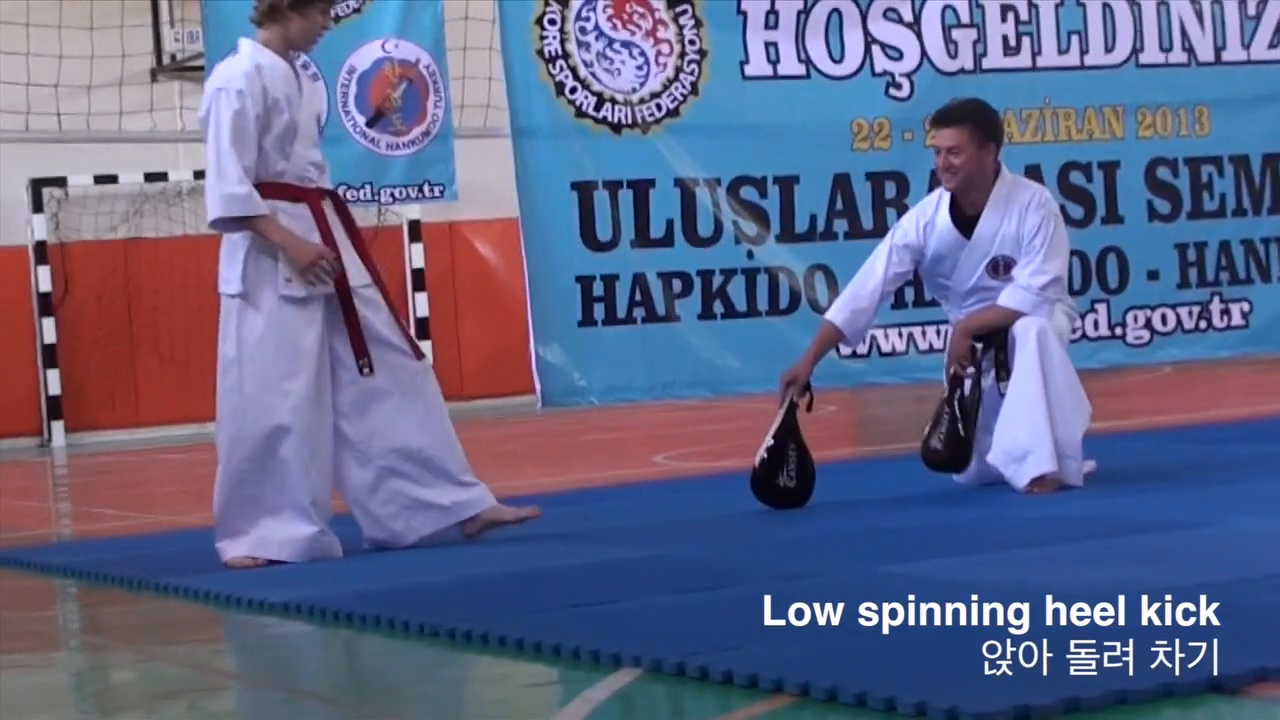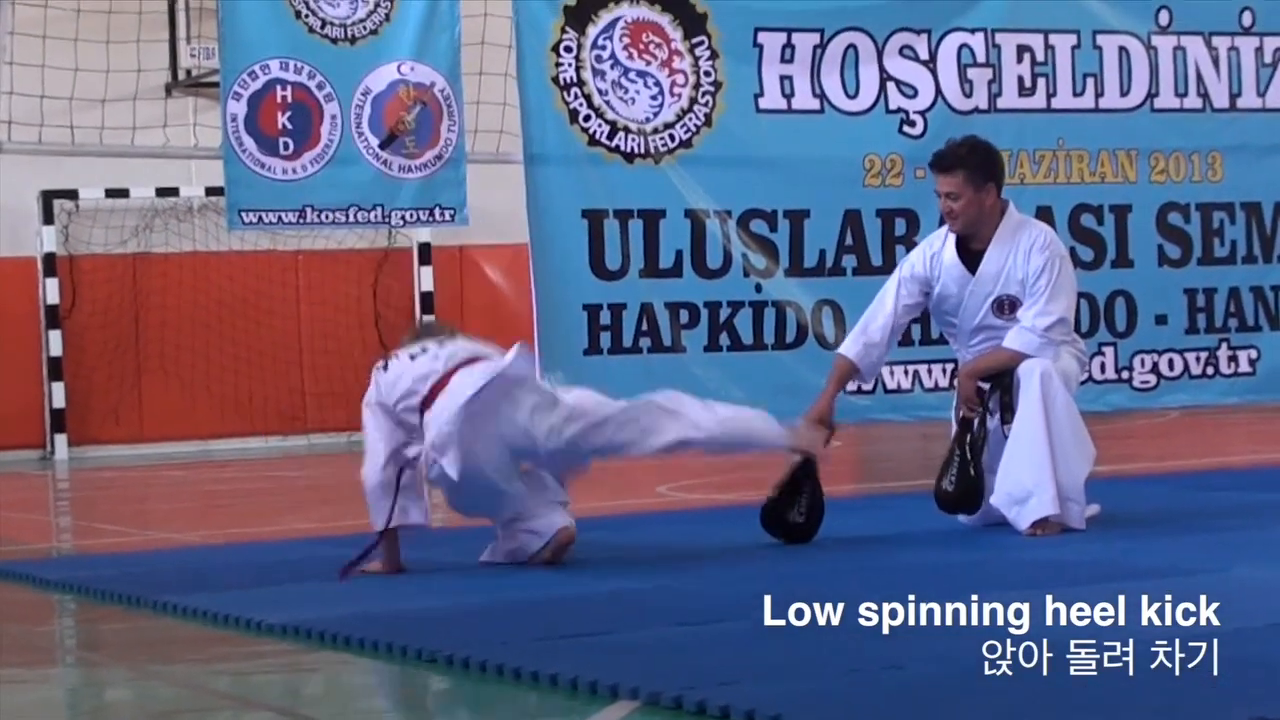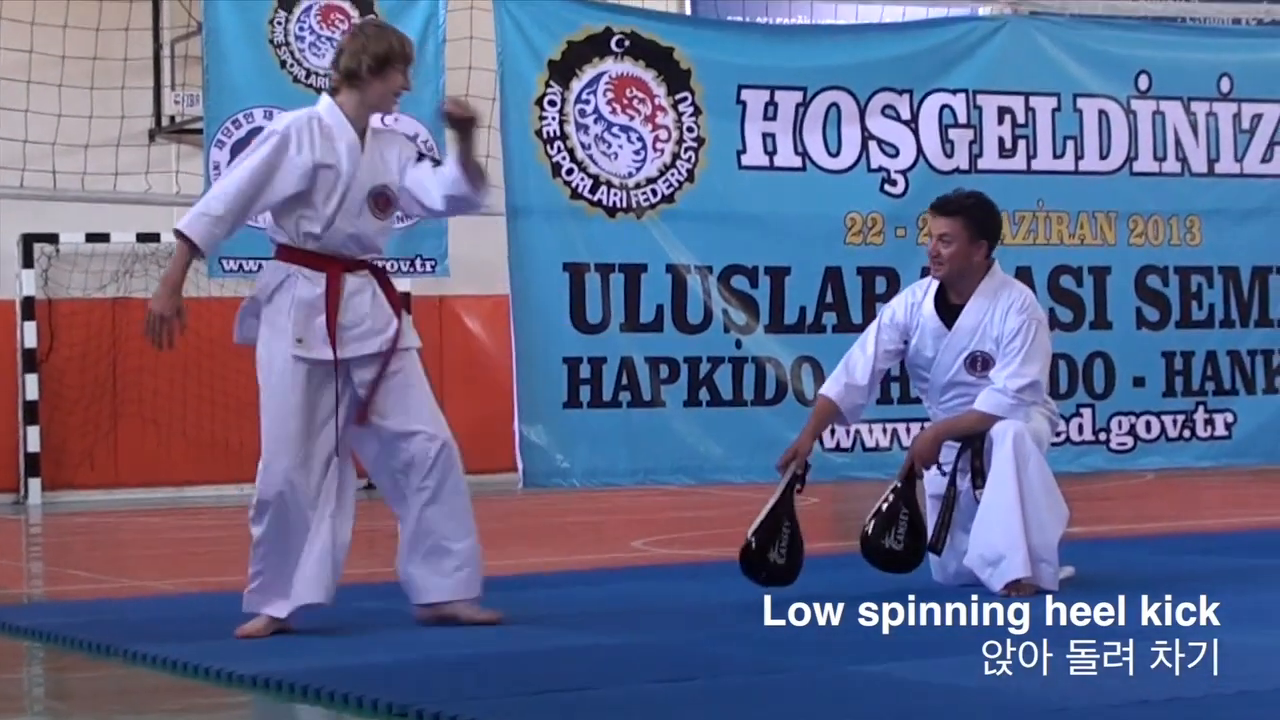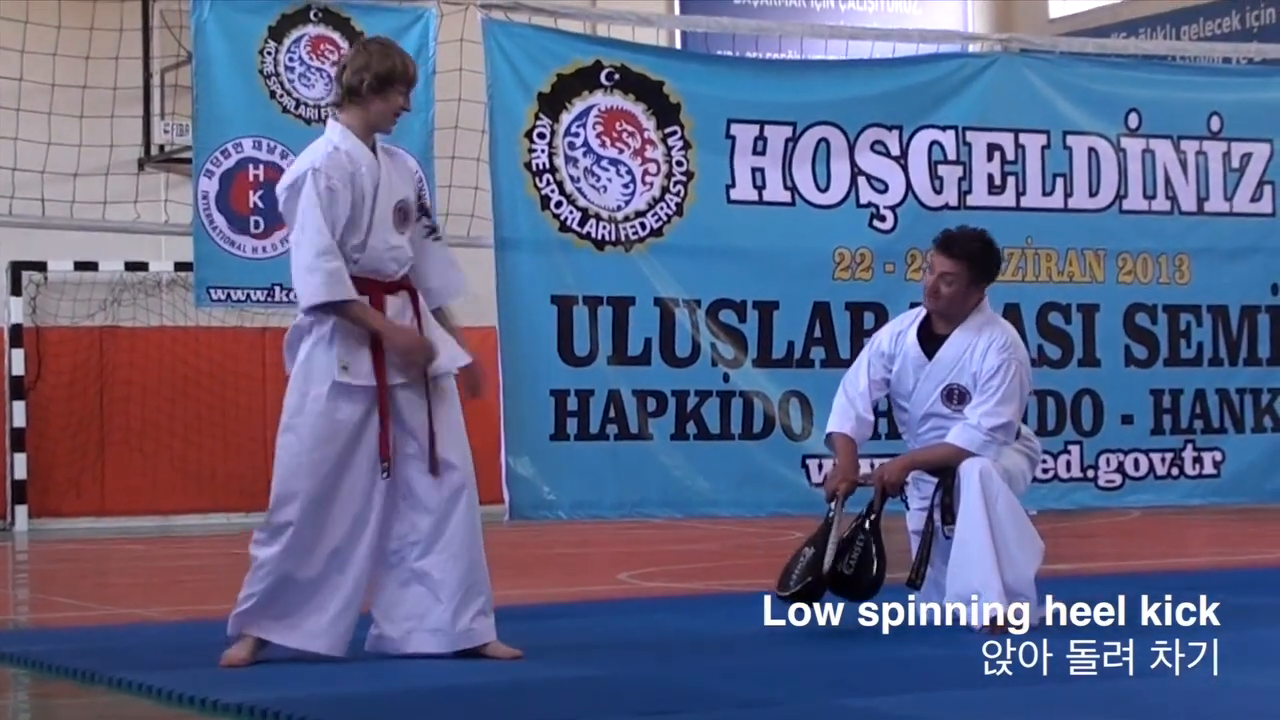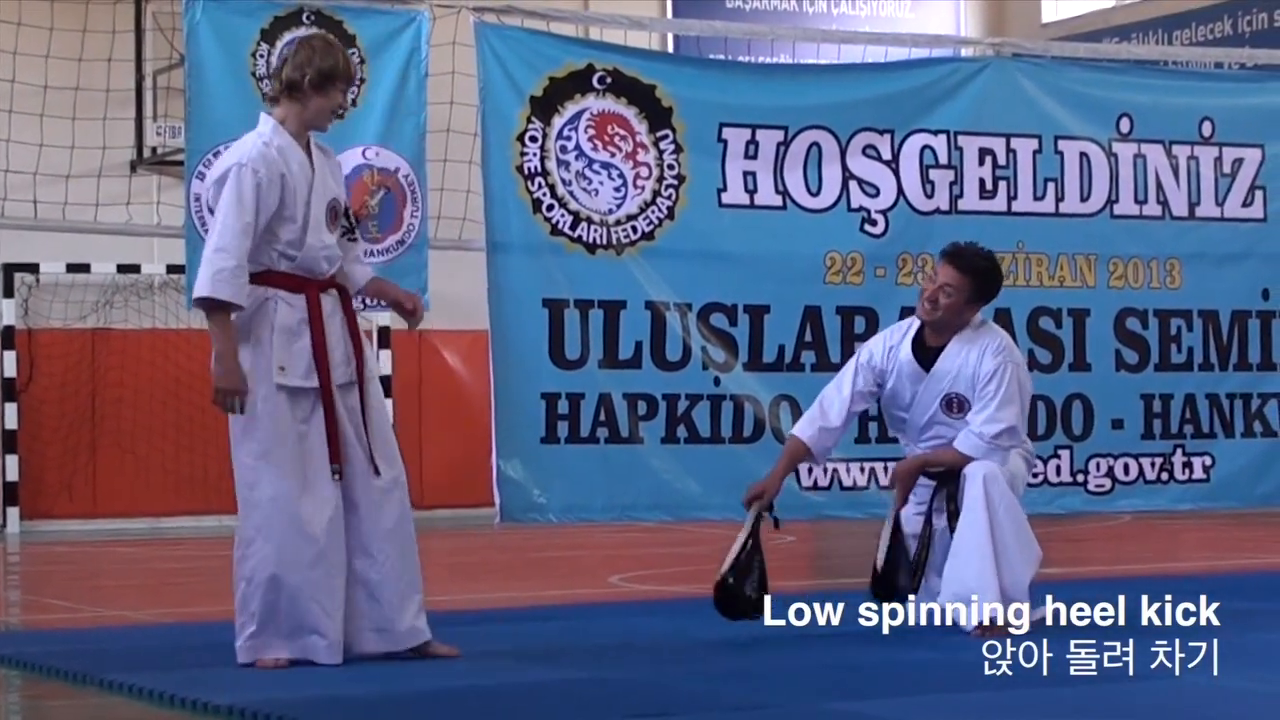
dt=1s
person 1, frame 1
left shoulder: (295, 77)
right shoulder: (237, 79)
right elbow: (227, 183)
right wrist: (286, 240)
left hip: (324, 245)
right hip: (270, 256)
left knee: (389, 373)
right knee: (270, 396)
left ankle: (454, 505)
right ankle: (260, 531)
person 1, frame 2
left shoulder: (383, 380)
right shoulder: (471, 350)
left elbow: (382, 472)
left wrist: (389, 555)
left hip: (448, 424)
right knee: (642, 421)
right ankle: (790, 437)
person 1, frame 3
left shoulder: (393, 144)
right shoulder: (295, 133)
left elbow: (460, 197)
right elbow: (222, 206)
left wrist: (464, 139)
right wrist: (170, 287)
left hip: (368, 306)
right hip: (299, 308)
left knee: (426, 447)
right knee: (292, 467)
left ankle: (443, 593)
right ankle: (274, 604)
person 1, frame 4
left shoulder: (398, 165)
right shoulder: (324, 165)
right elbow: (317, 268)
left wrist: (448, 336)
right wrist: (383, 329)
left hip: (408, 332)
right hip: (345, 340)
left knee: (441, 481)
right knee: (309, 490)
left ankle: (459, 626)
right ankle: (257, 626)
person 1, frame 5
left shoulder: (325, 162)
right shoulder: (254, 160)
right elbow: (224, 262)
left wrist: (389, 292)
right wrist: (226, 356)
left hip: (334, 333)
right hip: (275, 338)
left knee: (373, 483)
right knee: (280, 495)
left ankle: (395, 627)
right ankle: (276, 637)
person 2, frame 1
left shoulder: (1032, 203)
right shoulder: (925, 218)
left elbow: (1037, 293)
right elbow: (865, 291)
left wrist: (966, 327)
right wrist: (809, 360)
left hip: (1034, 320)
right hip: (971, 340)
left knee: (1032, 333)
right knee: (972, 470)
left ankle: (1047, 462)
person 2, frame 2
left shoulder: (1038, 243)
right shoulder: (932, 253)
left elbow: (1043, 333)
right elbow: (875, 327)
left wrist: (970, 370)
right wrist: (828, 395)
left hip: (1044, 363)
right hip: (976, 380)
left knee: (1033, 374)
right knee: (976, 511)
left ankle: (1051, 505)
person 2, frame 3
left shoulder: (1017, 305)
right shoulder: (912, 303)
left elbow: (1014, 397)
right elbow: (857, 370)
left wrist: (936, 433)
right wrist: (810, 433)
left hip: (1015, 423)
right hip: (950, 444)
left knee: (1009, 437)
right knee: (953, 572)
left ankle: (1023, 568)
person 2, frame 4
left shoulder: (1000, 344)
right shoulder: (898, 333)
left elbow: (985, 435)
right elbow: (853, 396)
left wrist: (906, 462)
right wrist: (846, 460)
left hip: (997, 457)
right hip: (929, 478)
left knee: (975, 473)
right knee: (939, 606)
left ankle: (1003, 603)
person 2, frame 5
left shoulder: (994, 351)
right shoulder: (889, 345)
left elbow: (992, 439)
right elbow: (831, 409)
left wrist: (918, 462)
right wrist: (777, 475)
left hip: (989, 465)
right hip: (924, 482)
left knee: (984, 475)
right knee: (931, 608)
left ankle: (996, 604)
